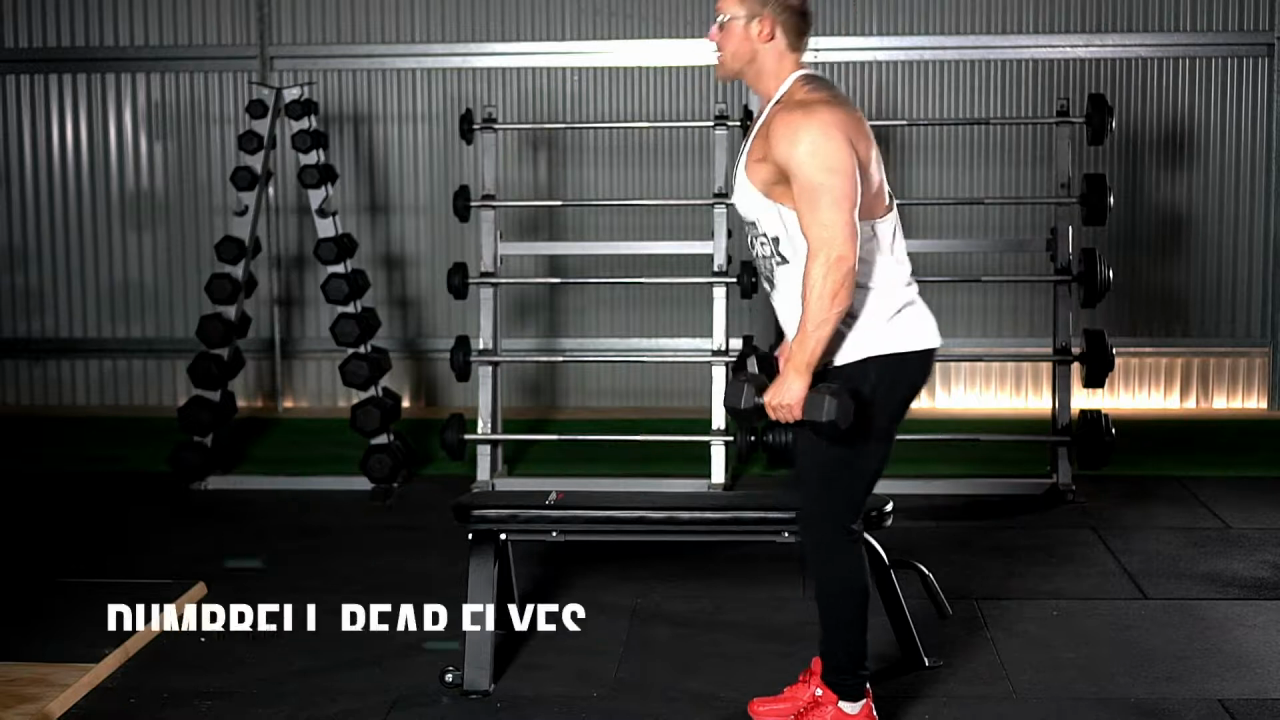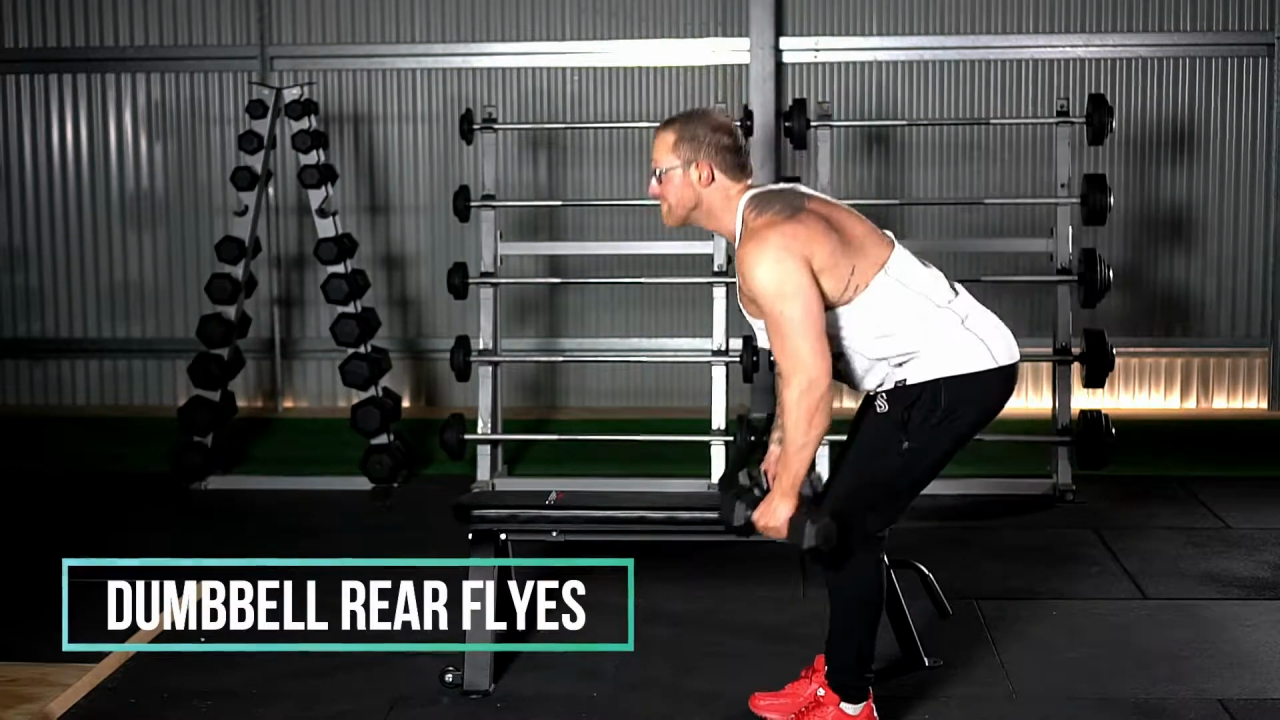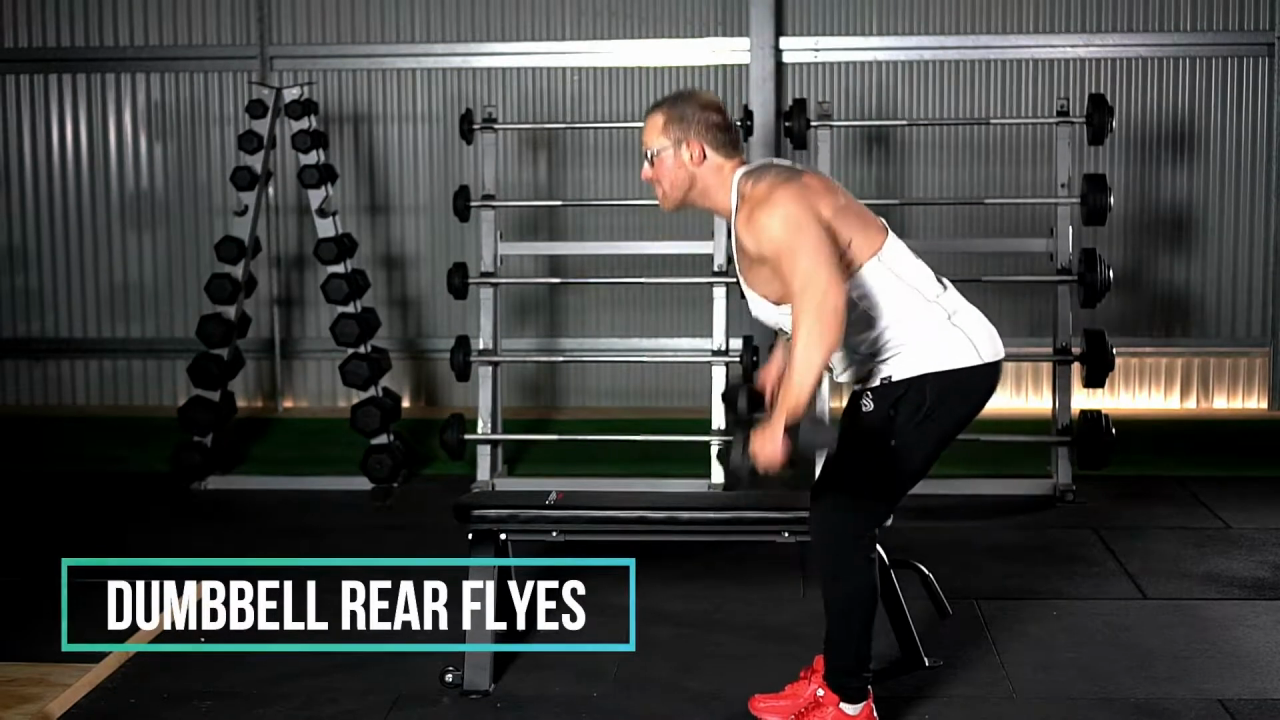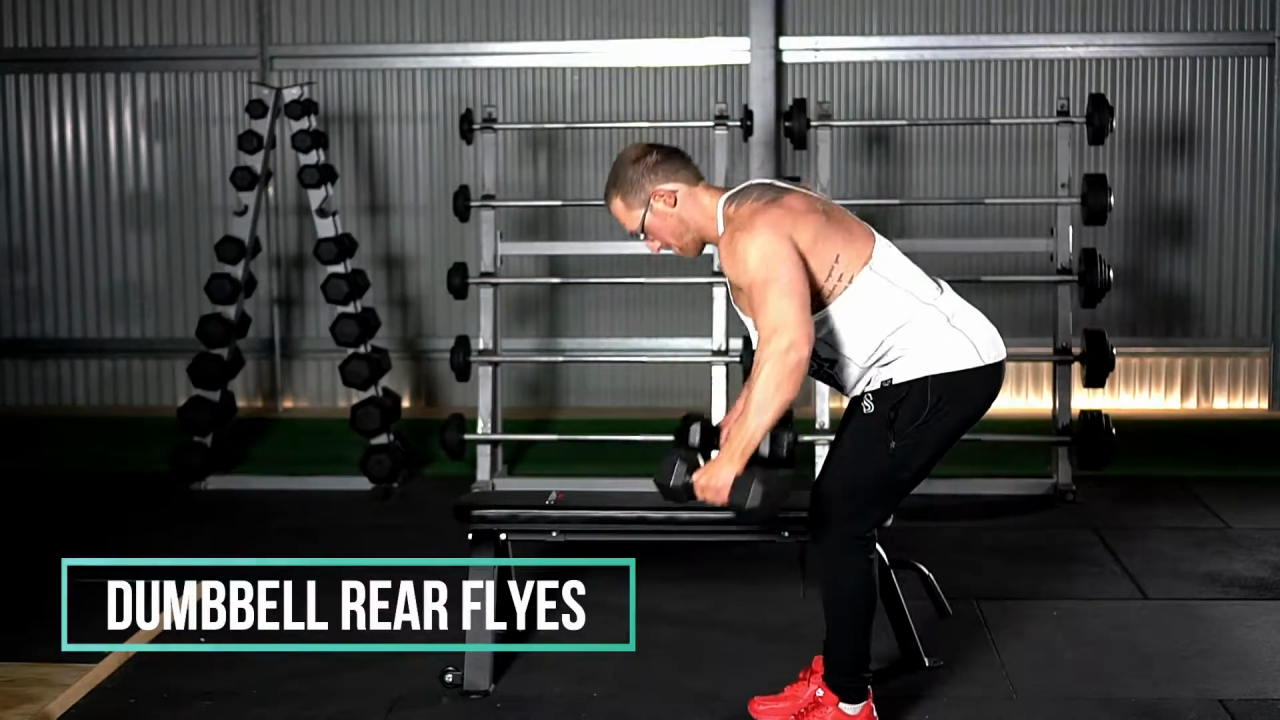
dt=1s
person 1, frame 1
left shoulder: (803, 119)
right shoulder: (792, 112)
left elbow: (836, 256)
left wrist: (797, 372)
right wrist: (797, 344)
left hip: (873, 354)
right hip: (864, 349)
left knee: (826, 523)
right knee: (825, 518)
person 1, frame 2
left shoulder: (766, 247)
right shoulder: (771, 214)
left elbow: (810, 380)
right elbow: (802, 356)
left wrist: (785, 493)
right wrist: (779, 446)
left hip: (955, 372)
right hip: (943, 360)
left knee: (849, 521)
right knee: (847, 511)
person 1, frame 3
left shoulder: (764, 204)
right shoulder: (760, 197)
left elbow: (827, 297)
left wrist: (781, 422)
right wrist: (779, 366)
left hip: (939, 367)
right hip: (921, 360)
left knee: (840, 522)
right knee: (838, 512)
person 1, frame 4
left shoulder: (750, 233)
right shoulder: (754, 212)
left elbow: (789, 350)
right elbow: (785, 334)
left wrist: (730, 460)
right wrist: (744, 409)
left hip: (940, 370)
right hip: (932, 360)
left knee: (838, 523)
right knee: (836, 517)
